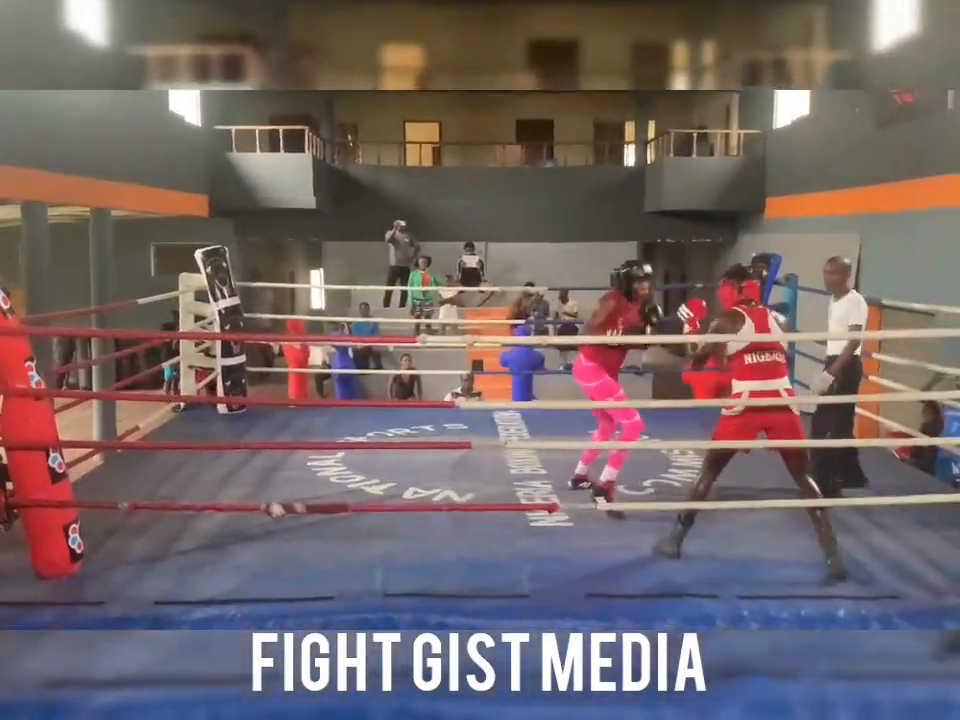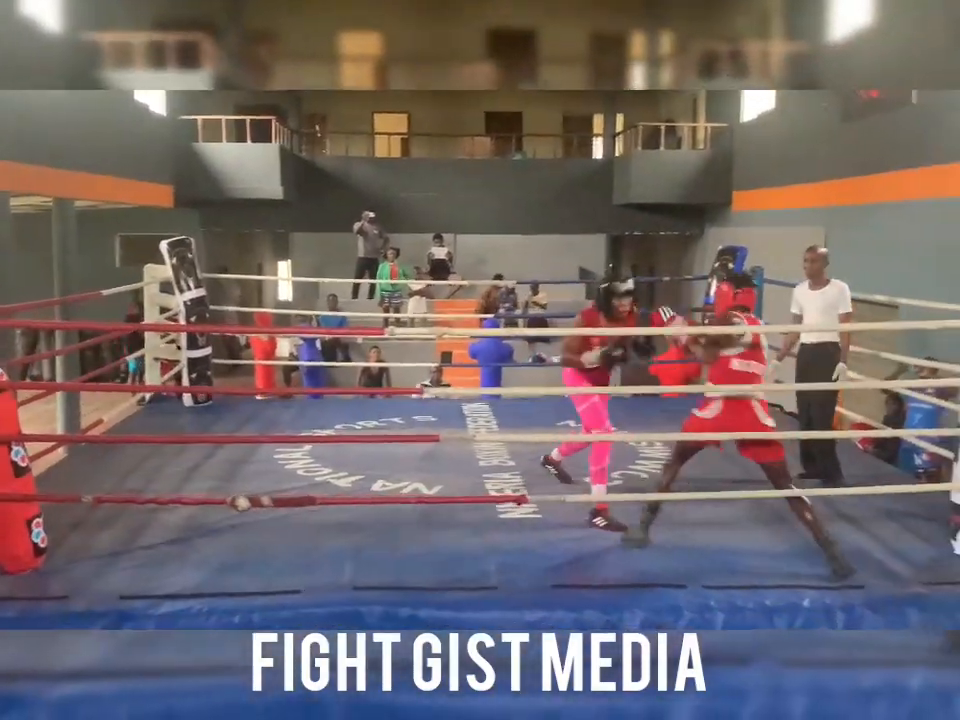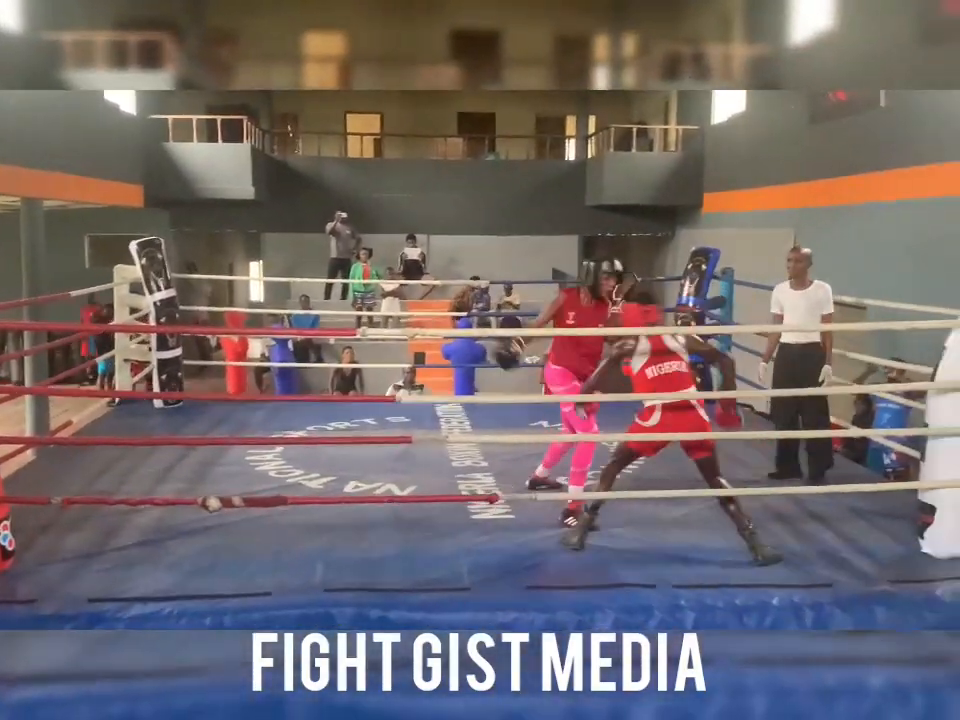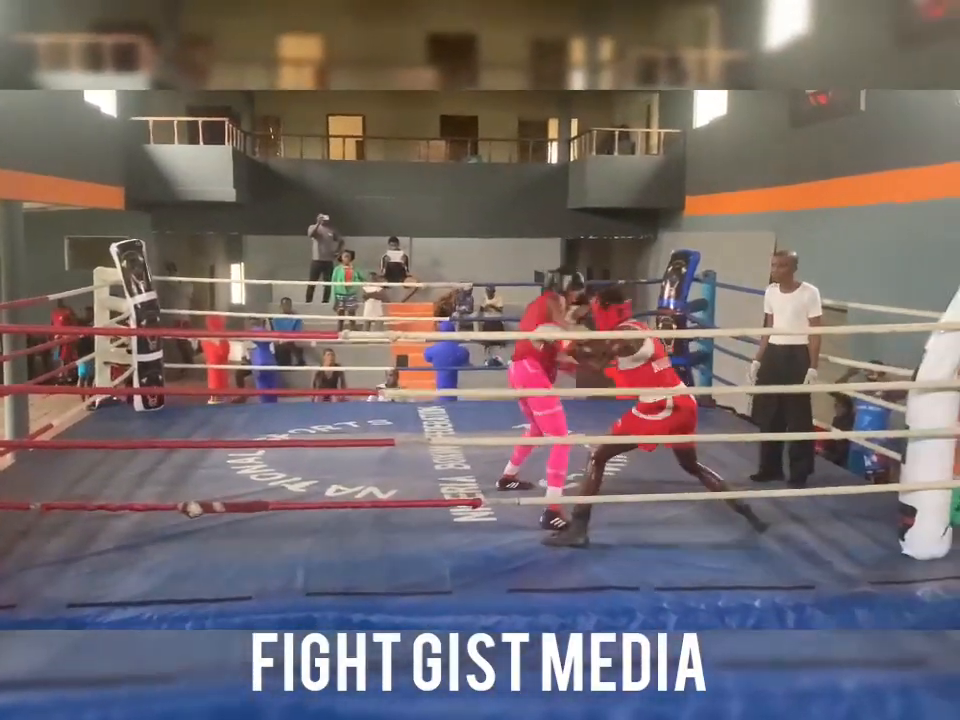
dt=0.3s
person 1, frame 1
left shoulder: (727, 319)
right shoulder: (775, 319)
left elbow: (697, 362)
left hip: (745, 405)
right hip: (783, 404)
left knee: (709, 472)
right knee: (803, 478)
left ankle: (675, 539)
right ankle: (832, 554)
person 1, frame 2
left shoulder: (729, 321)
right shoulder: (757, 329)
left elbow: (704, 355)
left hip: (719, 408)
right hip: (753, 412)
left knee: (675, 460)
right knee: (784, 486)
left ankle: (643, 526)
right ankle: (831, 552)
person 1, frame 3
left shoulder: (630, 341)
right shoulder: (680, 336)
left elbow: (591, 383)
right elbow: (725, 360)
left wrist: (583, 399)
right wrist: (728, 404)
left hip: (657, 416)
right hip: (693, 413)
left knee: (613, 466)
right knee: (714, 478)
left ankle: (581, 528)
right ankle: (754, 543)
person 1, frame 4
left shoulder: (622, 333)
right shoulder: (634, 328)
left hip: (657, 410)
right hip: (683, 404)
left knee: (598, 457)
right knee: (691, 464)
left ankle: (577, 529)
right ankle: (746, 513)
person 2, frame 1
left shoulder: (636, 306)
right shoulder: (612, 301)
left elbow: (632, 338)
right elbow: (587, 332)
left wrist: (647, 326)
right wrist: (618, 335)
left hip: (601, 369)
right hip: (591, 368)
left knee: (607, 427)
right knee: (633, 424)
left ankle: (580, 475)
right ankle: (604, 485)
person 2, frame 2
left shoulder: (629, 315)
right shoulder: (588, 317)
right elbow: (567, 355)
right wrist: (593, 358)
left hip: (599, 379)
right hip: (579, 379)
left knee: (592, 433)
right knee: (604, 435)
left ankle: (553, 459)
right ankle: (599, 510)
person 2, frame 3
left shoulder: (608, 306)
right shoulder: (567, 297)
right elbow: (538, 325)
right wrist: (516, 344)
left hip: (585, 377)
right hip: (560, 372)
left knee: (572, 435)
right knee: (589, 435)
left ankle: (539, 477)
right ankle: (572, 509)
person 2, frame 4
left shoulder: (541, 303)
right shoulder: (556, 300)
right elbow: (551, 332)
left hip: (519, 370)
right hip: (532, 371)
left knee: (538, 428)
right knee: (560, 439)
left ankle: (507, 477)
right ankle: (552, 512)
person 3, frame 1
left shoulder: (855, 301)
right shoulder: (836, 301)
left elbow: (853, 341)
left wrist: (830, 373)
right wrist: (826, 371)
left hip: (845, 368)
right hip: (836, 366)
left knee: (824, 427)
right knee: (838, 426)
left ankle: (825, 485)
right ankle: (851, 475)
person 3, frame 2
left shoulder: (839, 289)
right shoulder: (800, 291)
left elbow: (845, 329)
left wrist: (843, 361)
right wrist: (778, 358)
left hip: (828, 353)
right hip: (805, 353)
left knee: (822, 414)
right knee: (807, 414)
left ankle: (831, 471)
right ankle: (815, 465)
person 3, frame 3
left shoulder: (822, 290)
right shoulder: (780, 290)
left elbow: (827, 330)
left wrist: (828, 362)
right wrist: (764, 359)
left hip: (811, 354)
right hip: (785, 353)
left knee: (814, 415)
right knee: (783, 414)
left ankle: (818, 470)
right ankle: (788, 465)
person 3, frame 4
left shoulder: (809, 293)
right shoulder: (770, 292)
left elbow: (815, 333)
left wrist: (813, 366)
right wrist: (757, 360)
left hip: (797, 356)
right hip: (773, 353)
left knee: (798, 418)
right knee: (767, 414)
left ankle: (799, 473)
right ankle: (770, 467)
